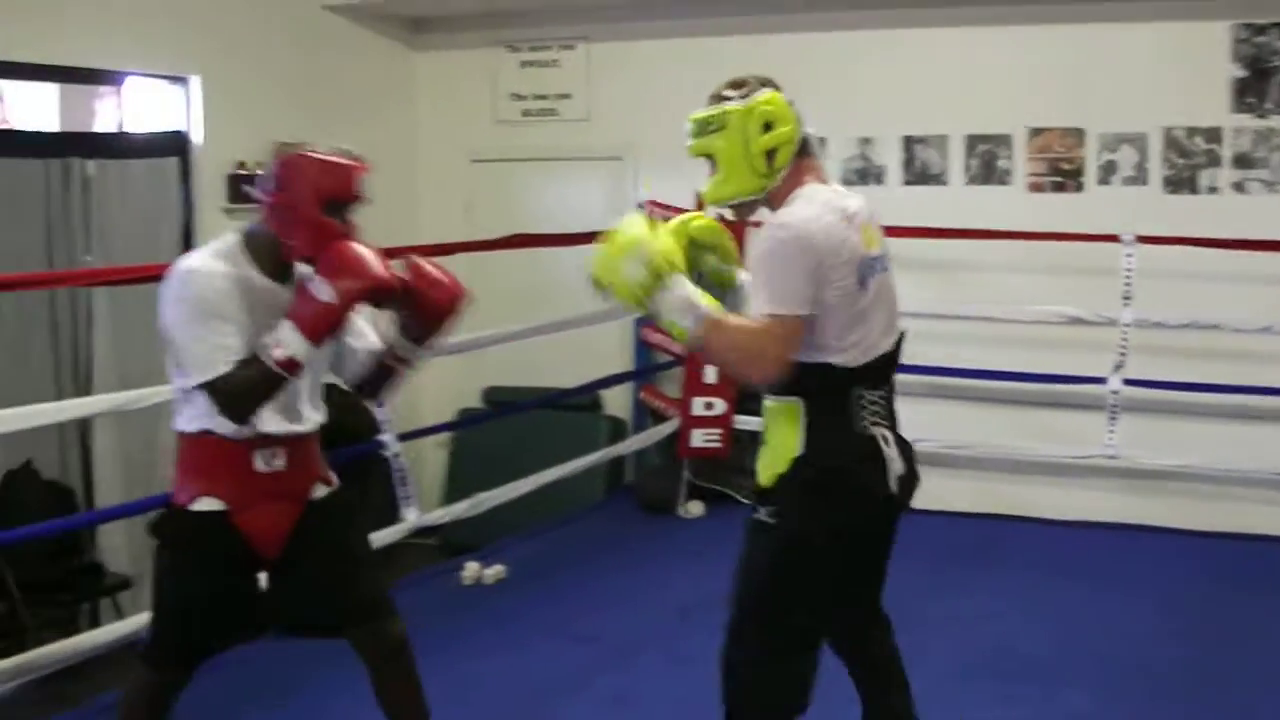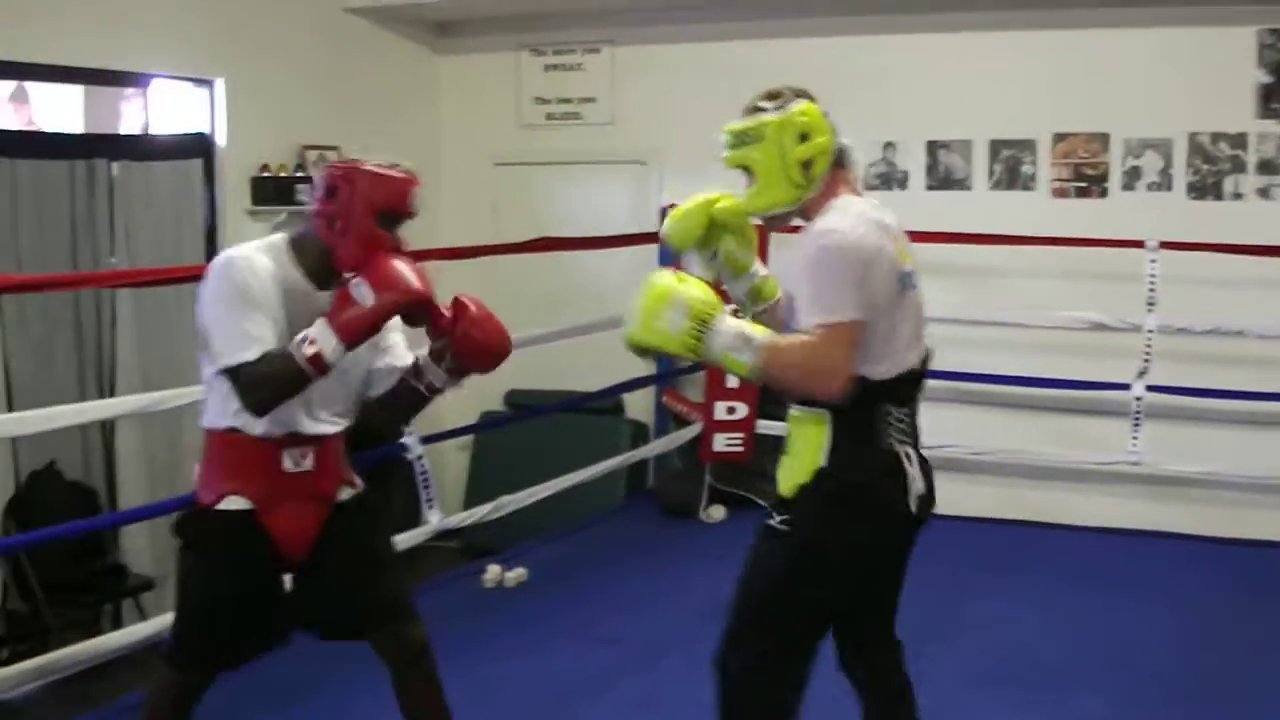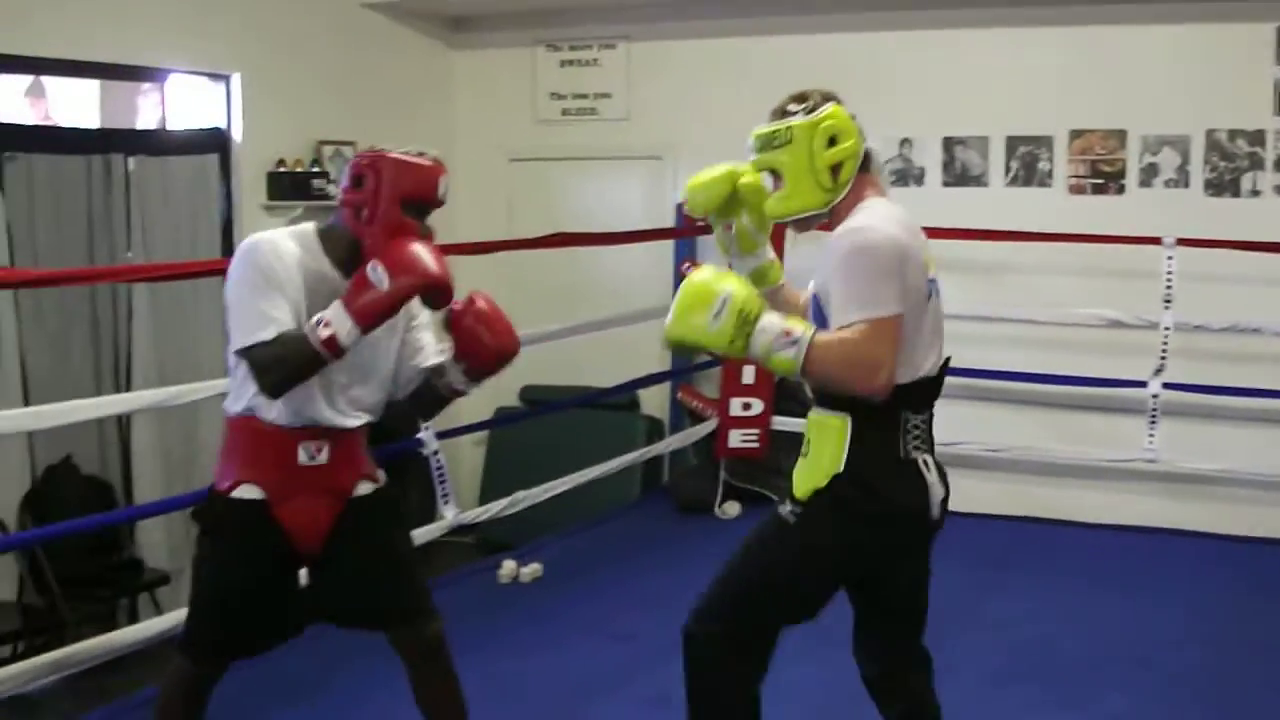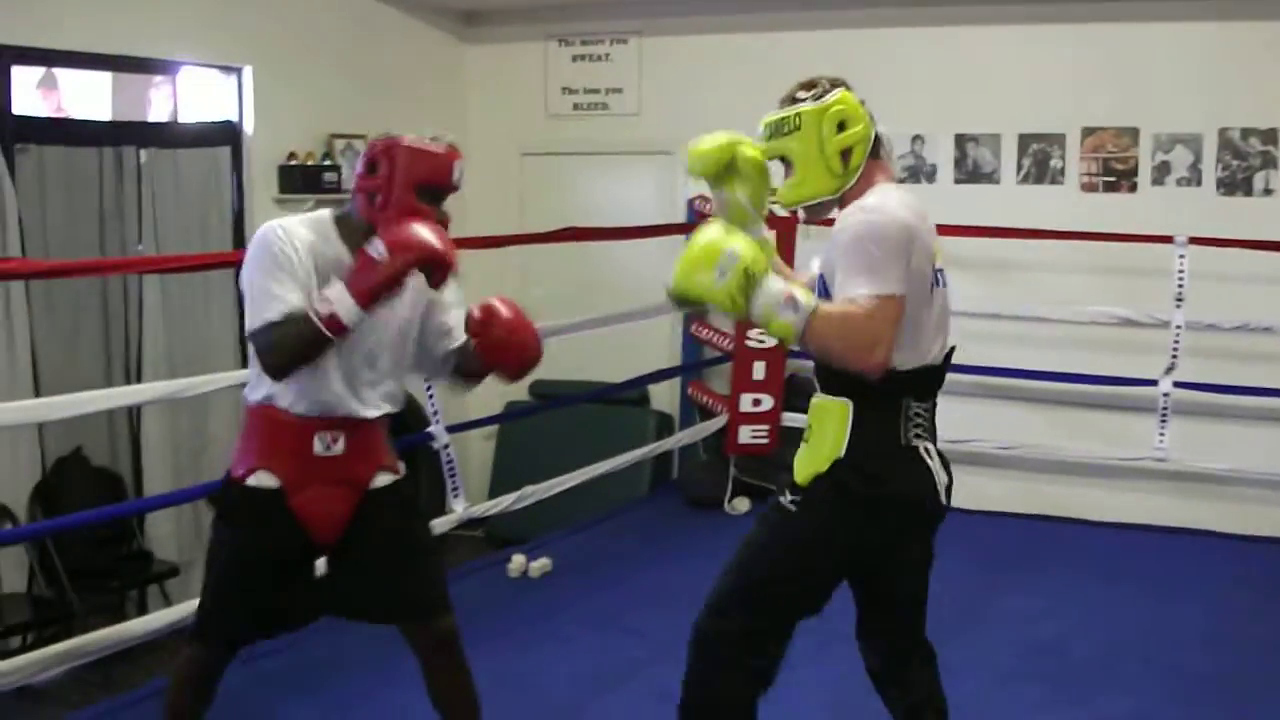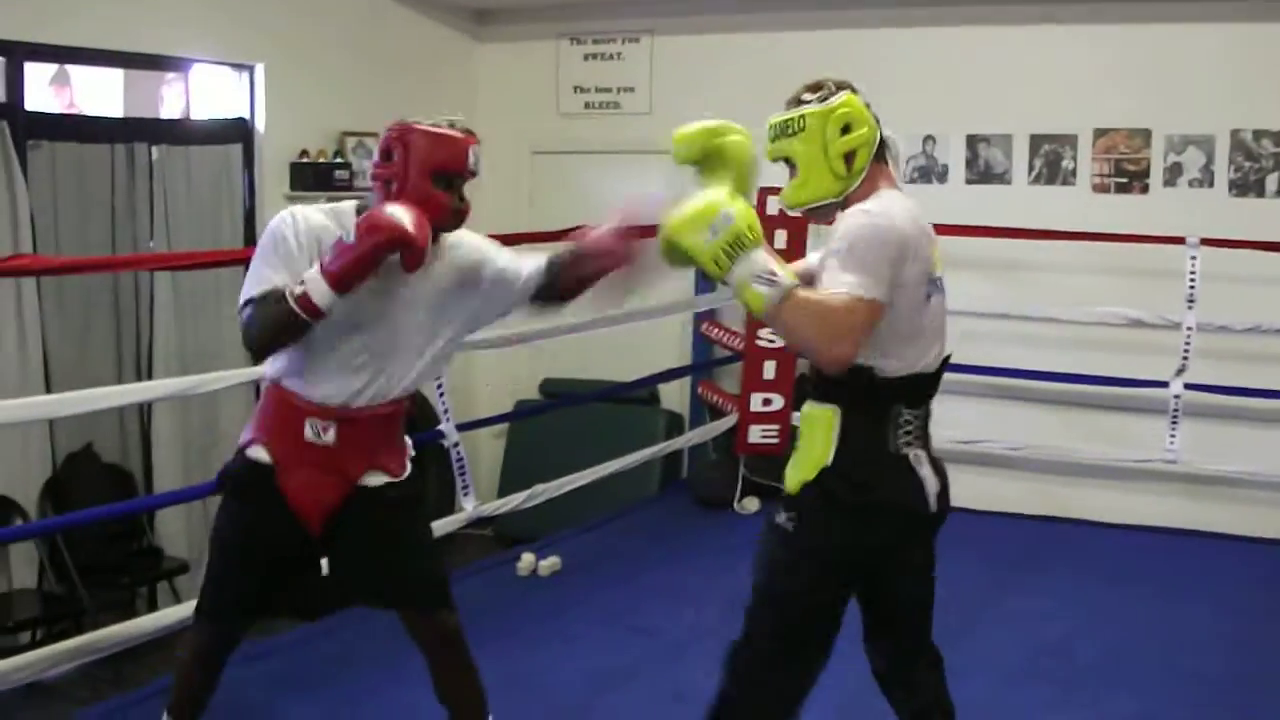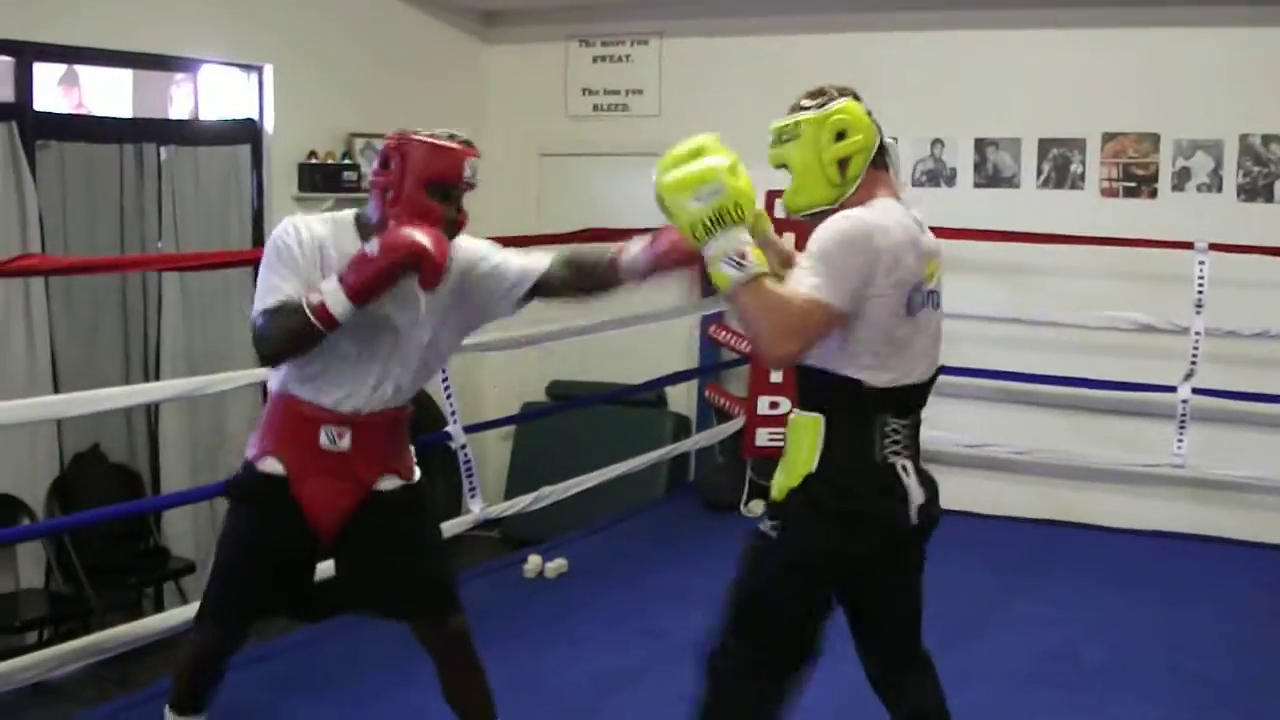
dt=0.1s
person 1, frame 1
left shoulder: (793, 230)
right shoulder: (848, 210)
left elbow: (764, 363)
left wrist: (666, 293)
right wrist: (724, 266)
left hip: (820, 473)
right hip: (873, 461)
left knee: (763, 660)
right knee: (856, 623)
person 1, frame 2
left shoulder: (832, 239)
right shoulder: (872, 225)
left elbow: (825, 375)
left wrist: (714, 333)
right wrist: (737, 268)
left hip: (840, 491)
right hip: (890, 483)
left knee: (755, 662)
right knee: (871, 650)
person 1, frame 3
left shoulder: (863, 238)
right shoulder: (890, 228)
left elbow: (869, 370)
right elbow: (820, 329)
left wrist: (754, 330)
right wrist: (750, 250)
left hip: (854, 494)
right hip: (906, 486)
left knee: (719, 636)
right knee: (894, 659)
person 1, frame 4
left shoulder: (873, 219)
right shoulder: (894, 215)
left elbow: (863, 348)
right elbow: (816, 308)
left wrist: (754, 289)
right wrist: (741, 207)
left hip: (856, 479)
right hip: (909, 477)
left knee: (731, 638)
right knee: (901, 655)
person 1, frame 5
left shoulder: (871, 223)
right shoulder: (895, 220)
left elbow: (831, 344)
right elbow: (800, 295)
left wrist: (739, 257)
right wrist: (731, 204)
left hip: (845, 488)
right hip: (905, 483)
left knee: (767, 665)
right knee: (907, 659)
person 1, frame 6
left shoulder: (854, 232)
right shoulder: (913, 236)
left elbow: (780, 340)
right elbow: (799, 297)
left wrist: (726, 238)
right wrist: (735, 231)
left hip: (832, 495)
right hip: (899, 495)
left knee: (744, 669)
right knee: (900, 664)
person 2, frame 1
left shoulder: (317, 275)
right shoulder: (200, 277)
left elbow: (369, 384)
right elbow: (234, 401)
left wrist: (412, 330)
right wrist: (307, 322)
left hip: (302, 478)
right hip: (218, 489)
left knee: (384, 634)
right knee: (170, 662)
person 2, frame 2
left shoulder: (369, 288)
right shoulder: (244, 270)
left elbow: (392, 409)
right elbow: (259, 392)
left wrist: (450, 362)
right wrist: (343, 324)
left hip: (328, 480)
right hip: (241, 488)
left knee: (405, 638)
right knee: (194, 661)
person 2, frame 3
left shoulder: (389, 278)
right shoulder: (270, 255)
left elbow: (419, 400)
right elbow: (272, 376)
left wrist: (466, 365)
right wrist: (359, 308)
left hip: (348, 474)
right hip: (259, 478)
left knee: (422, 634)
right knee: (207, 652)
person 2, frame 4
left shoulder: (420, 269)
right shoulder: (282, 239)
left elbow: (456, 364)
right elbow: (277, 358)
left wrist: (492, 351)
right wrist: (361, 285)
left hip: (370, 467)
right hip: (276, 466)
left knee: (435, 627)
right knee: (217, 637)
person 2, frame 5
left shoulder: (456, 254)
right shoulder: (301, 229)
left elbow: (548, 280)
right elbow: (257, 339)
left wrist: (598, 251)
right wrist: (339, 271)
left hip: (375, 457)
right hip: (283, 451)
left knee: (436, 624)
right knee: (220, 619)
person 2, frame 6
left shoulder: (459, 259)
right shoulder: (302, 239)
left elbow: (558, 275)
right elbow: (270, 346)
left wrist: (651, 253)
right wrist: (352, 284)
left hip: (380, 463)
right hip: (289, 458)
left knee: (442, 626)
right knee: (225, 622)
